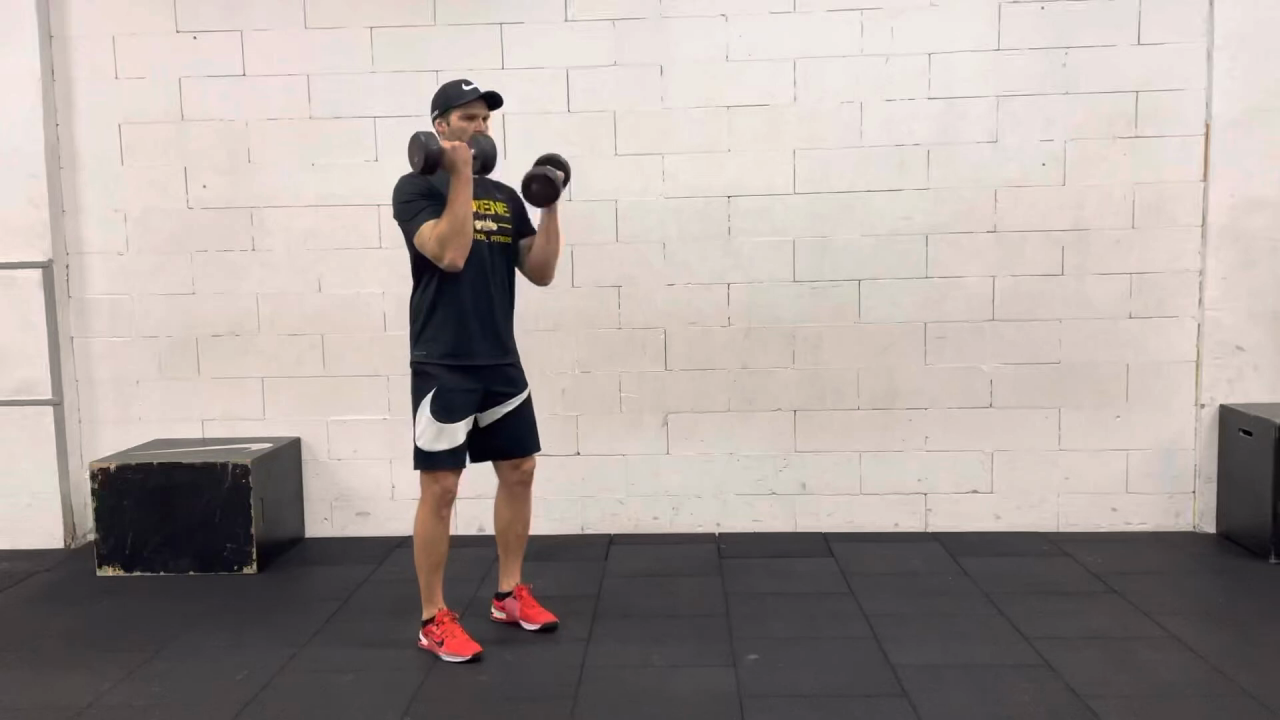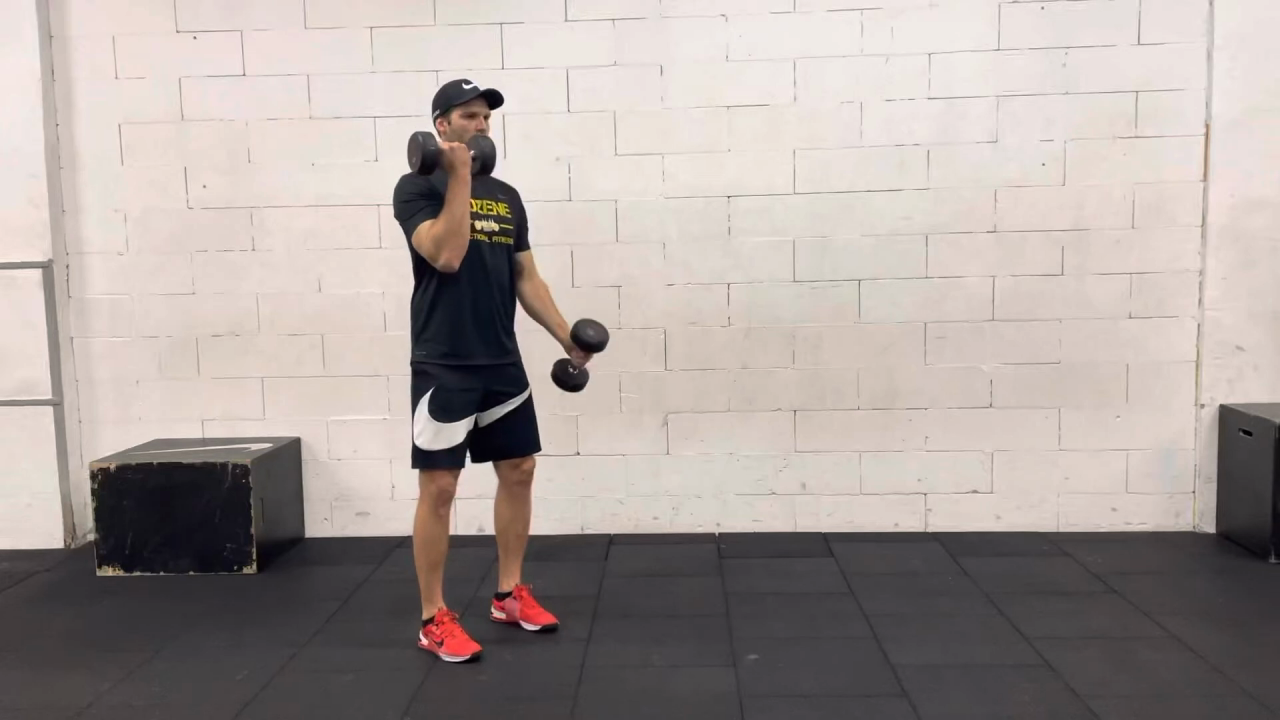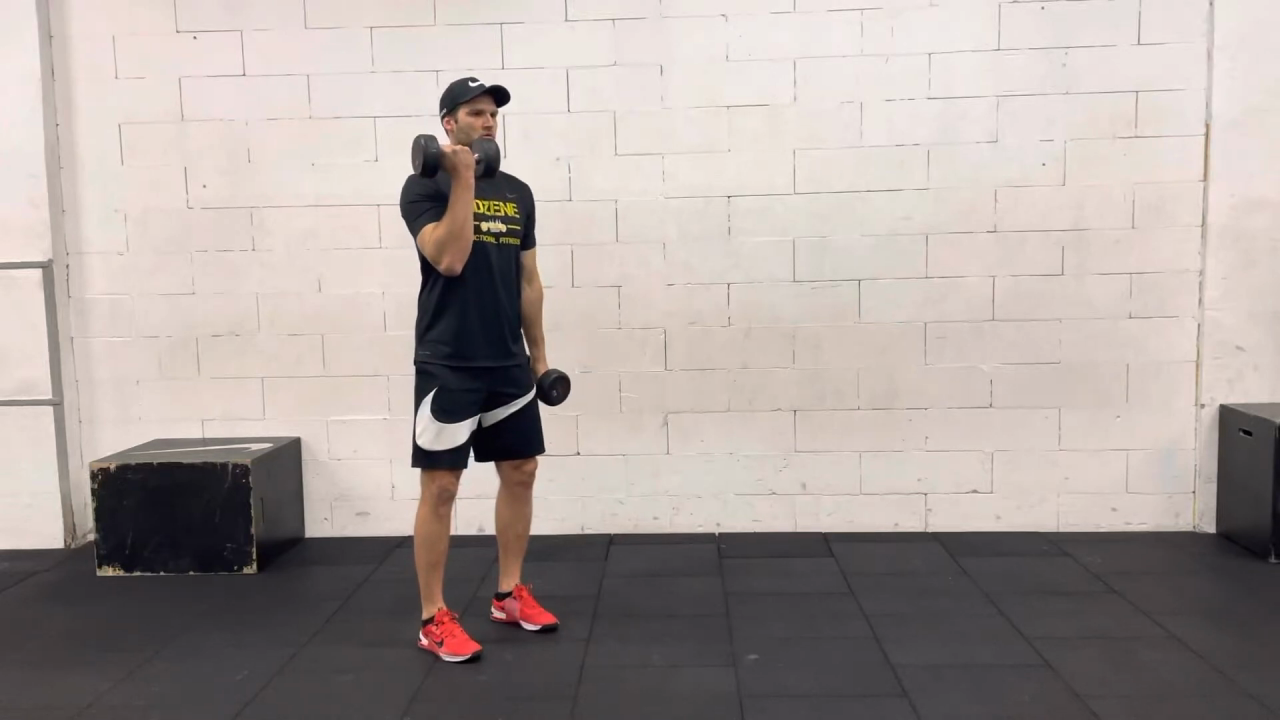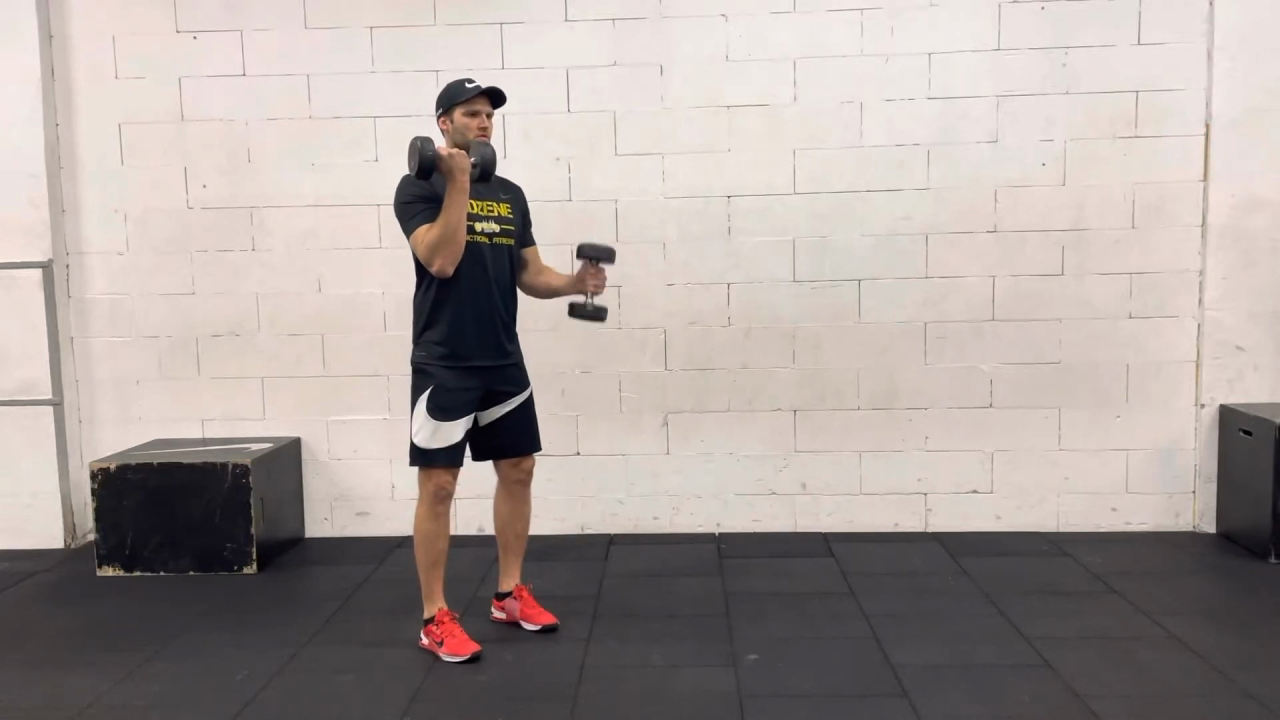
dt=0.7s
person 1, frame 1
left shoulder: (504, 196)
right shoulder: (417, 187)
left elbow: (540, 271)
right elbow: (450, 254)
left wrist: (550, 206)
right wrist: (460, 177)
left hip: (500, 360)
right hip: (444, 365)
left knee: (518, 471)
right knee: (440, 487)
left ankle: (509, 593)
right ankle: (434, 618)
person 1, frame 2
left shoulder: (506, 195)
right shoulder: (419, 187)
left elbow: (526, 277)
right elbow: (446, 255)
left wrist: (566, 337)
right wrist: (458, 176)
left hip: (502, 361)
right hip: (444, 365)
left knee: (518, 472)
right knee: (439, 487)
left ankle: (510, 593)
right ankle: (434, 619)
person 1, frame 3
left shoulder: (517, 192)
right shoulder: (426, 186)
right elbow: (449, 259)
left wrist: (538, 354)
right wrist: (463, 179)
left hip: (507, 362)
right hip: (448, 365)
left knee: (520, 472)
right knee: (440, 487)
left ankle: (509, 593)
right ankle: (434, 618)
person 1, frame 4
left shoulder: (509, 194)
right shoulder: (420, 187)
left elbow: (528, 275)
right elbow: (441, 261)
left wrist: (573, 281)
right wrist: (459, 182)
left hip: (503, 360)
right hip: (445, 364)
left knee: (518, 471)
right knee: (438, 485)
left ankle: (509, 593)
right ankle: (435, 617)
